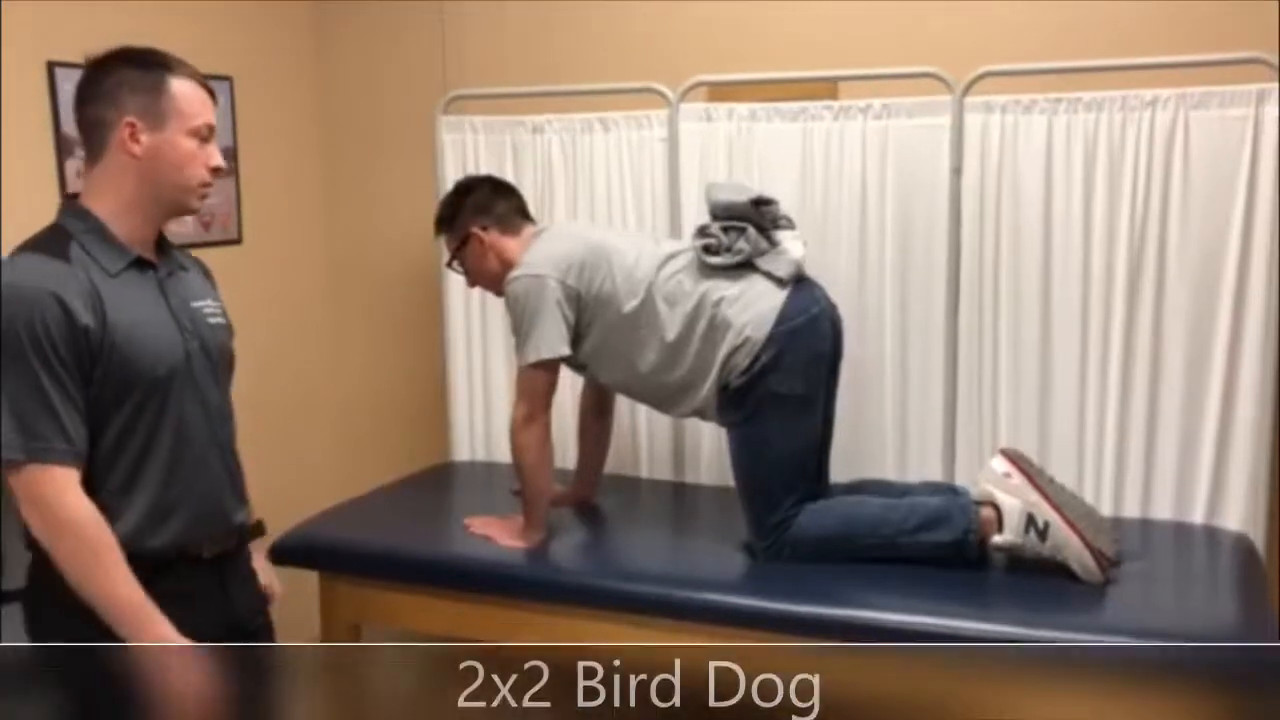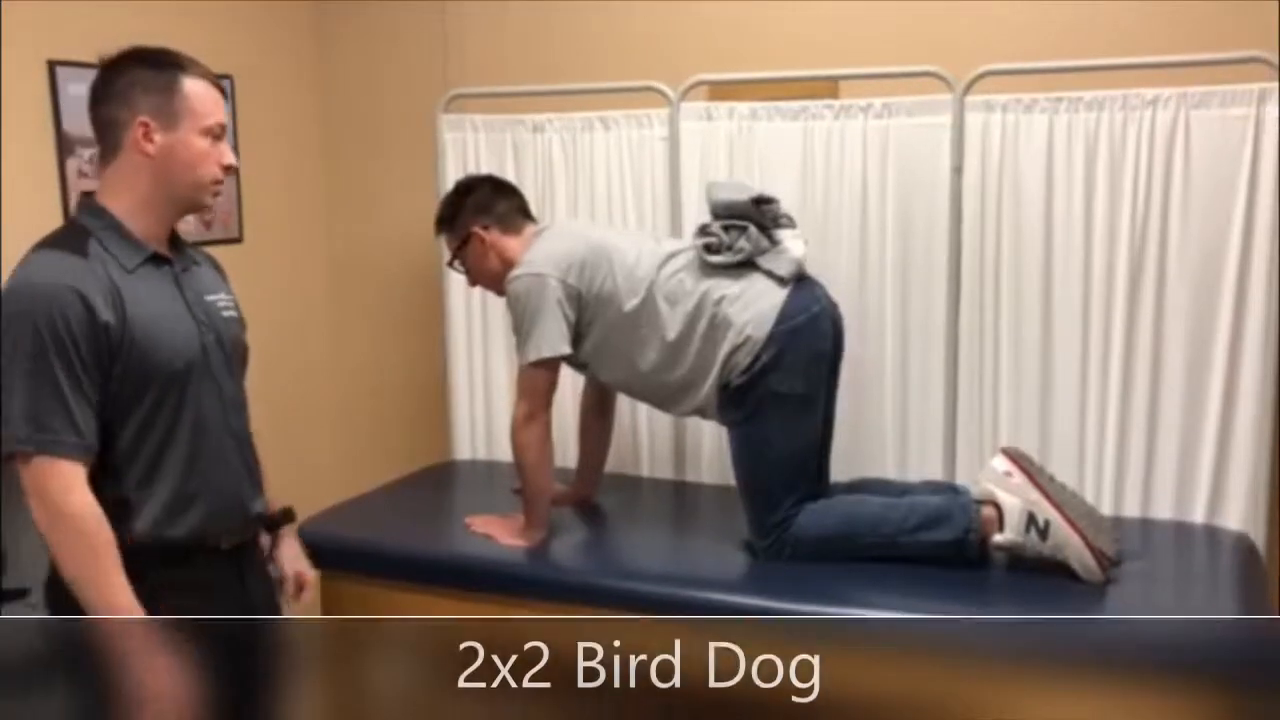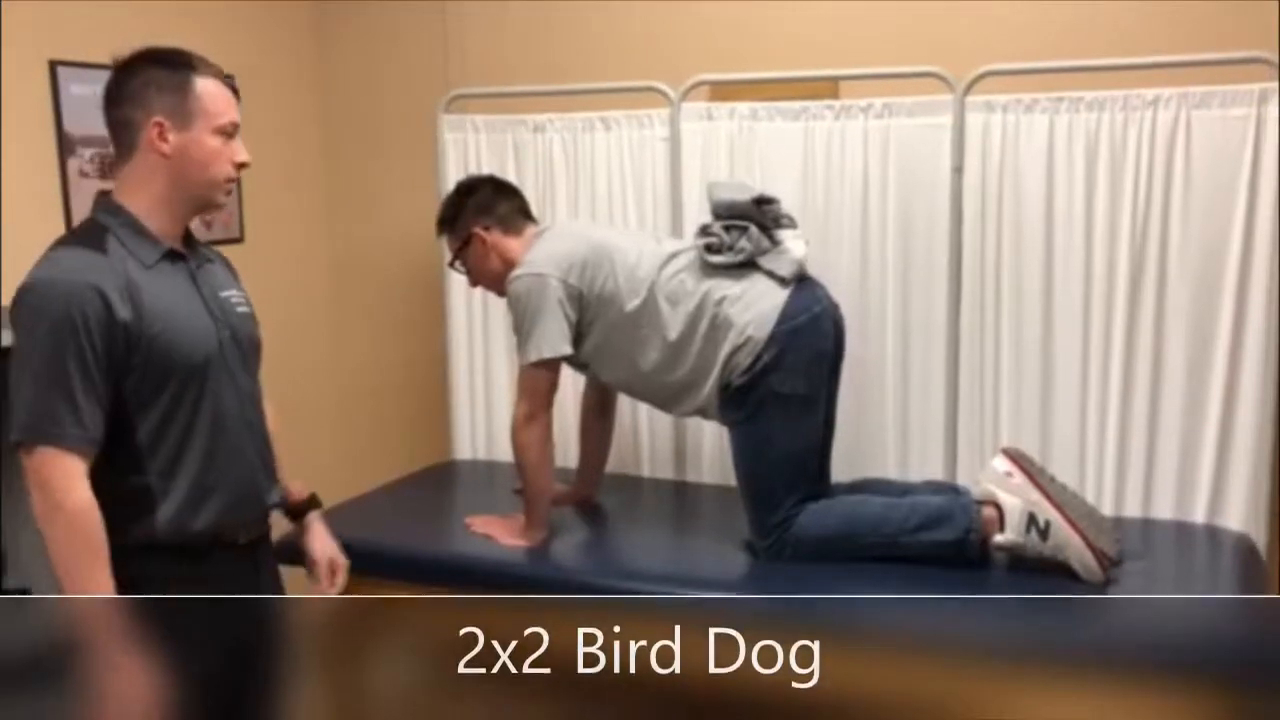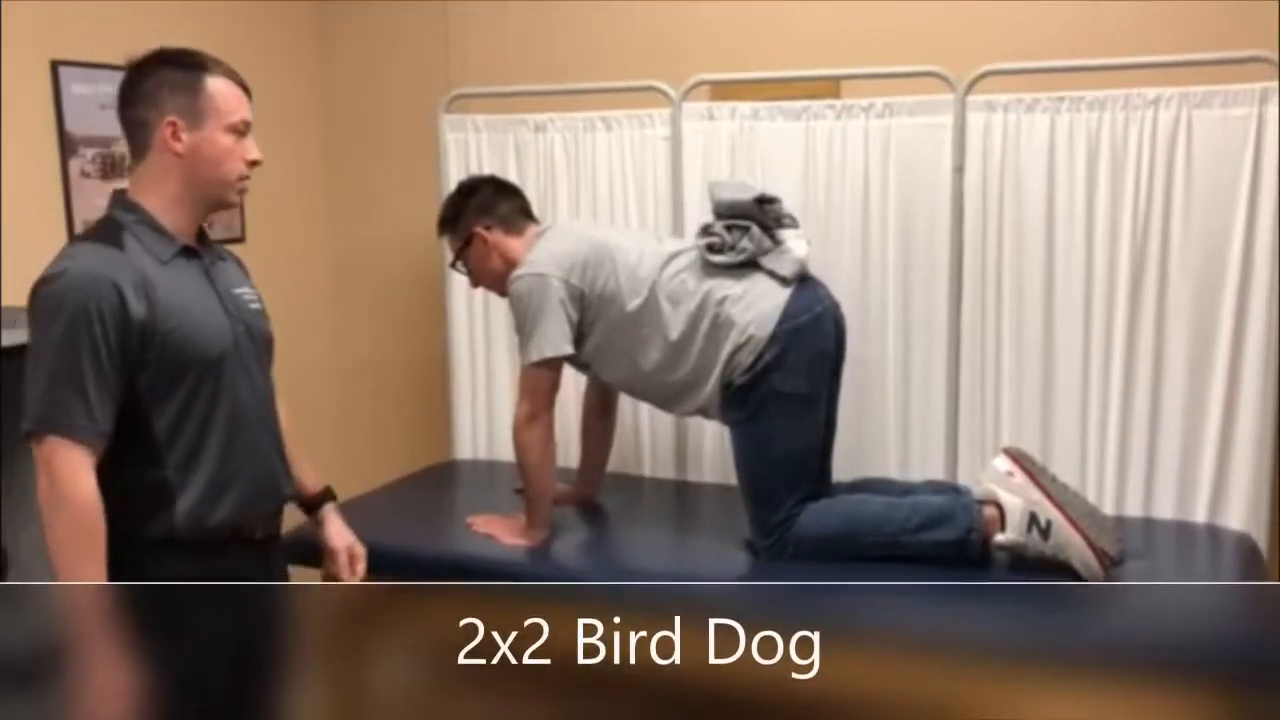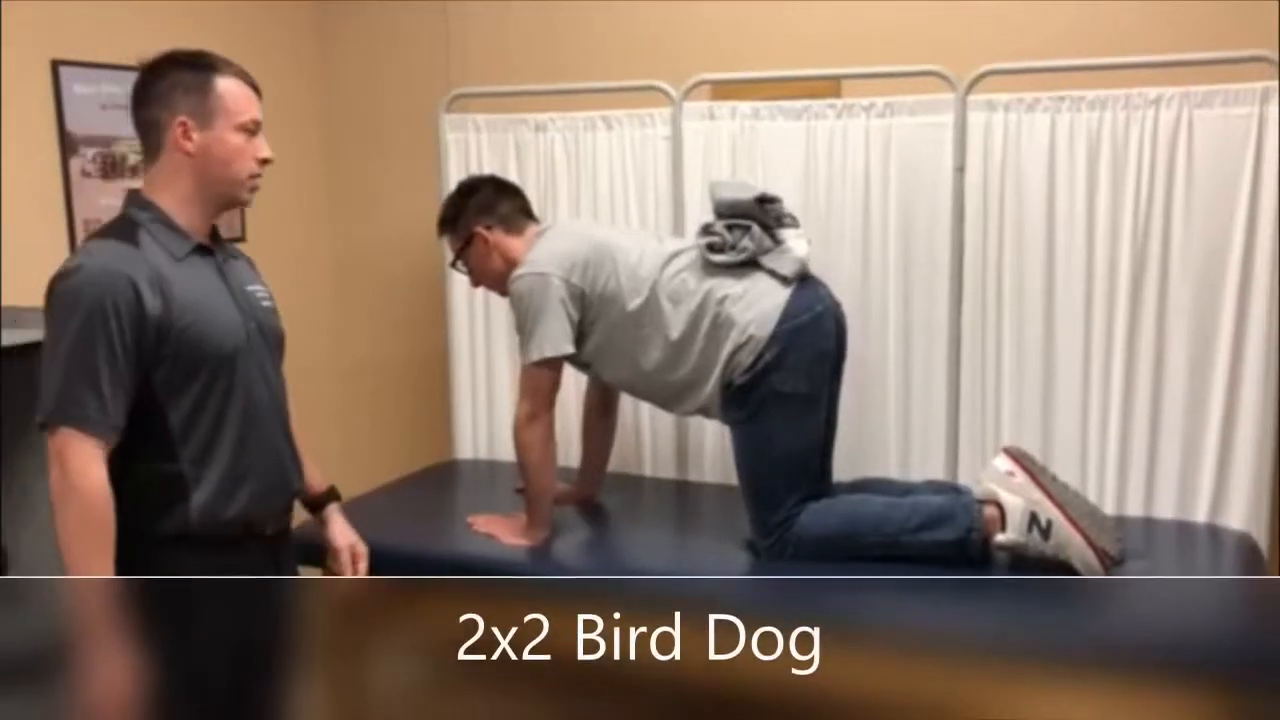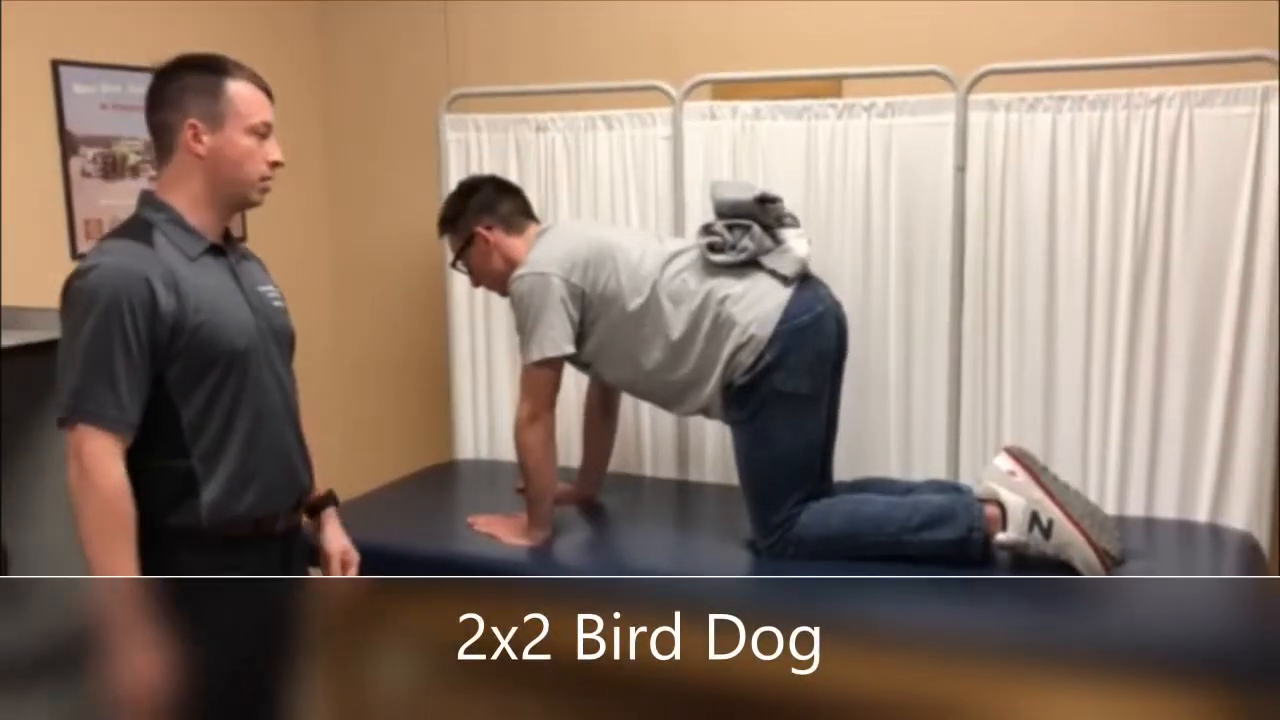
dt=0.1s
person 1, frame 1
left shoulder: (534, 278)
right shoulder: (569, 254)
left elbow: (530, 417)
right elbow: (598, 387)
left wrist: (531, 525)
right wrist: (580, 489)
left hip: (766, 344)
right hip: (795, 316)
left knee: (782, 534)
right knee: (796, 505)
left ankle: (991, 521)
right ankle: (988, 498)
person 1, frame 2
left shoulder: (535, 276)
right shoulder: (569, 254)
left elbow: (530, 416)
right elbow: (600, 387)
left wrist: (532, 524)
right wrist: (581, 487)
left hip: (767, 343)
right hip: (796, 314)
left knee: (781, 534)
right knee: (797, 504)
left ankle: (992, 520)
right ankle: (988, 496)
person 1, frame 3
left shoulder: (536, 277)
right shoulder: (569, 253)
left elbow: (532, 416)
right elbow: (600, 384)
left wrist: (532, 524)
right wrist: (582, 487)
left hip: (769, 343)
right hip: (797, 315)
left knee: (783, 534)
right knee: (799, 504)
left ankle: (995, 520)
right ankle: (989, 497)
person 1, frame 4
left shoulder: (537, 276)
right shoulder: (572, 253)
left elbow: (533, 416)
right elbow: (603, 386)
left wrist: (533, 524)
right wrist: (582, 488)
left hip: (770, 343)
right hip: (798, 314)
left knee: (783, 535)
right knee: (800, 505)
left ankle: (995, 520)
right ankle: (989, 496)
person 1, frame 5
left shoulder: (537, 276)
right shoulder: (572, 252)
left elbow: (533, 416)
right elbow: (602, 384)
left wrist: (534, 523)
right wrist: (584, 487)
left hip: (770, 344)
right hip: (799, 315)
left knee: (784, 533)
right knee: (801, 504)
left ankle: (994, 520)
right ankle: (987, 497)
person 1, frame 6
left shoulder: (539, 276)
right shoulder: (573, 253)
left elbow: (534, 416)
right elbow: (604, 387)
left wrist: (536, 524)
right wrist: (584, 487)
left hip: (771, 343)
right hip: (799, 315)
left knee: (785, 533)
right knee: (803, 504)
left ankle: (996, 519)
right ankle: (988, 496)
person 2, frame 1
left shoulder: (191, 276)
right elbow: (50, 495)
left wrist: (249, 542)
right wrist: (154, 642)
left hip: (226, 581)
right hip: (118, 610)
person 2, frame 2
left shoulder: (203, 272)
right shoulder: (57, 287)
right elbow: (57, 489)
left wrist: (277, 527)
left hip: (241, 574)
right hip: (142, 592)
person 2, frame 3
left shoulder: (214, 271)
right shoulder: (77, 285)
right elbow: (57, 479)
left wrist: (306, 514)
right wrist: (108, 647)
left hip: (247, 567)
right hip: (160, 588)
person 2, frame 4
left shoulder: (225, 268)
right shoulder: (93, 280)
right elbow: (66, 471)
left wrist: (321, 507)
right wrist: (96, 640)
left hip: (256, 563)
right hip: (173, 582)
person 2, frame 5
left shoulder: (235, 266)
right shoulder: (110, 277)
right elbow: (79, 462)
left wrist: (324, 506)
right wrist: (103, 634)
left hip: (266, 556)
right hip: (185, 576)
person 2, frame 6
left shoulder: (246, 268)
right shoulder: (125, 276)
right elbow: (96, 460)
left wrist: (322, 512)
right wrist: (127, 625)
left hip: (276, 554)
right hip: (199, 571)
